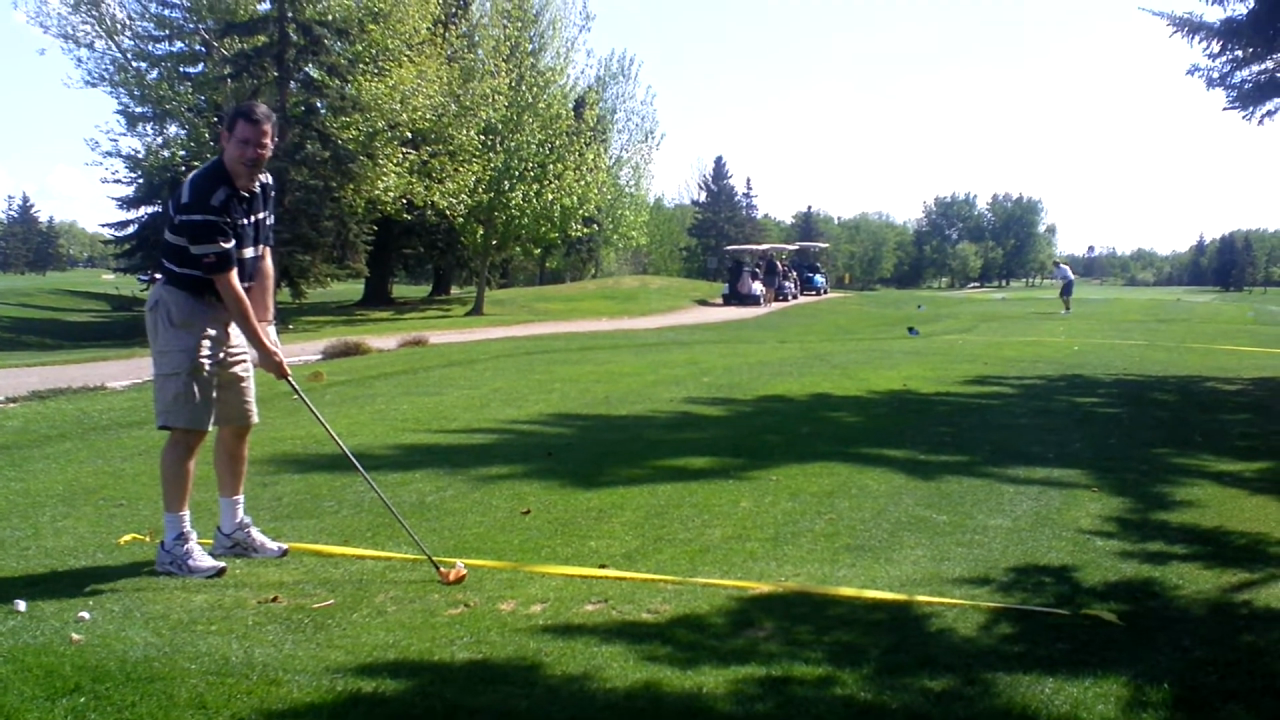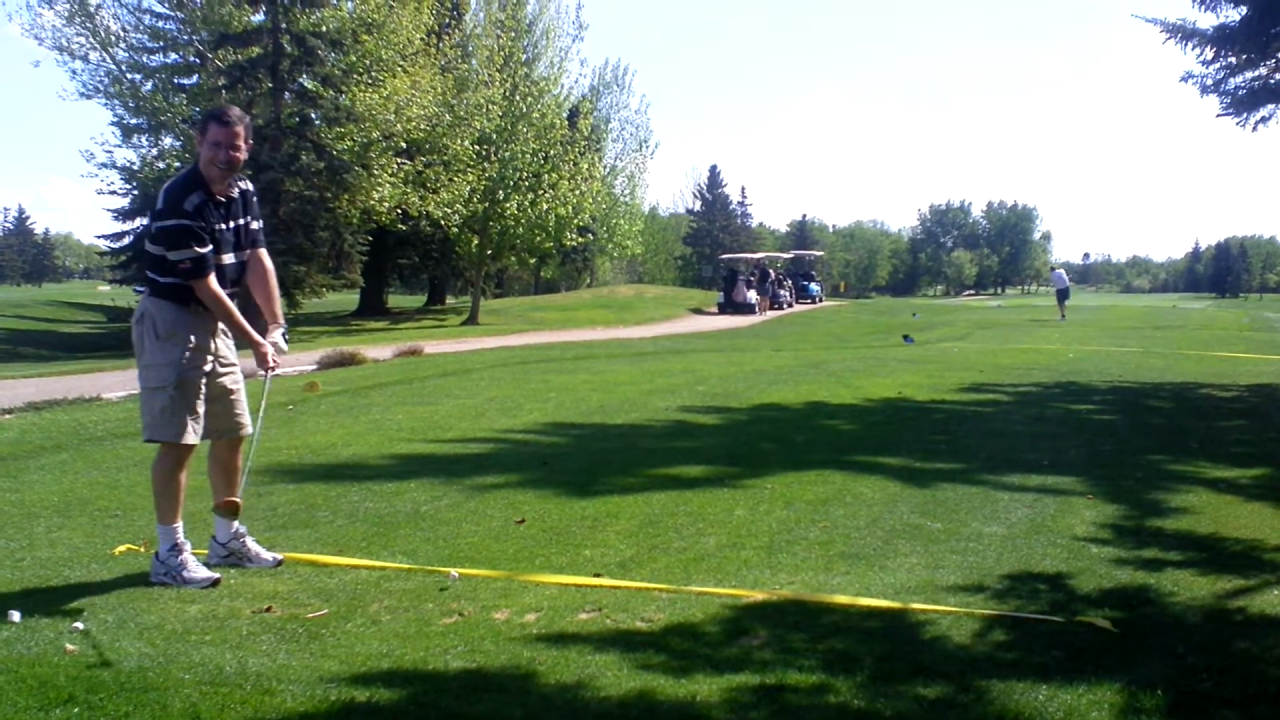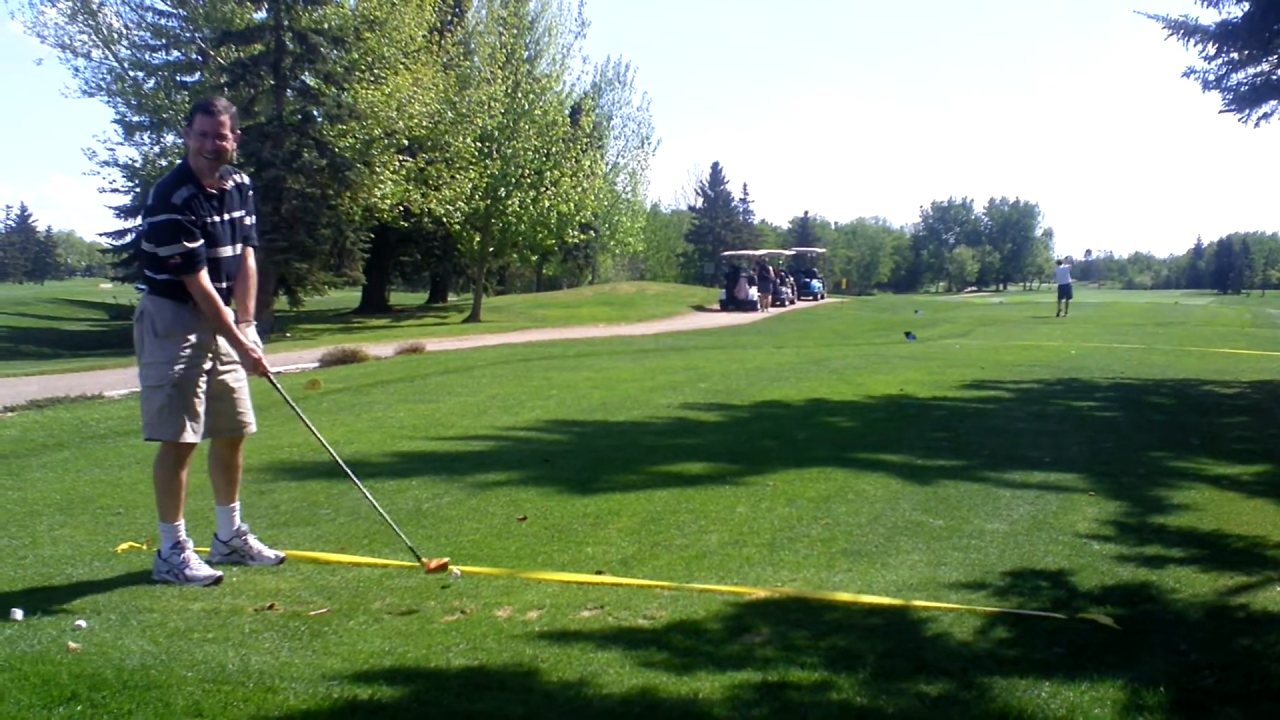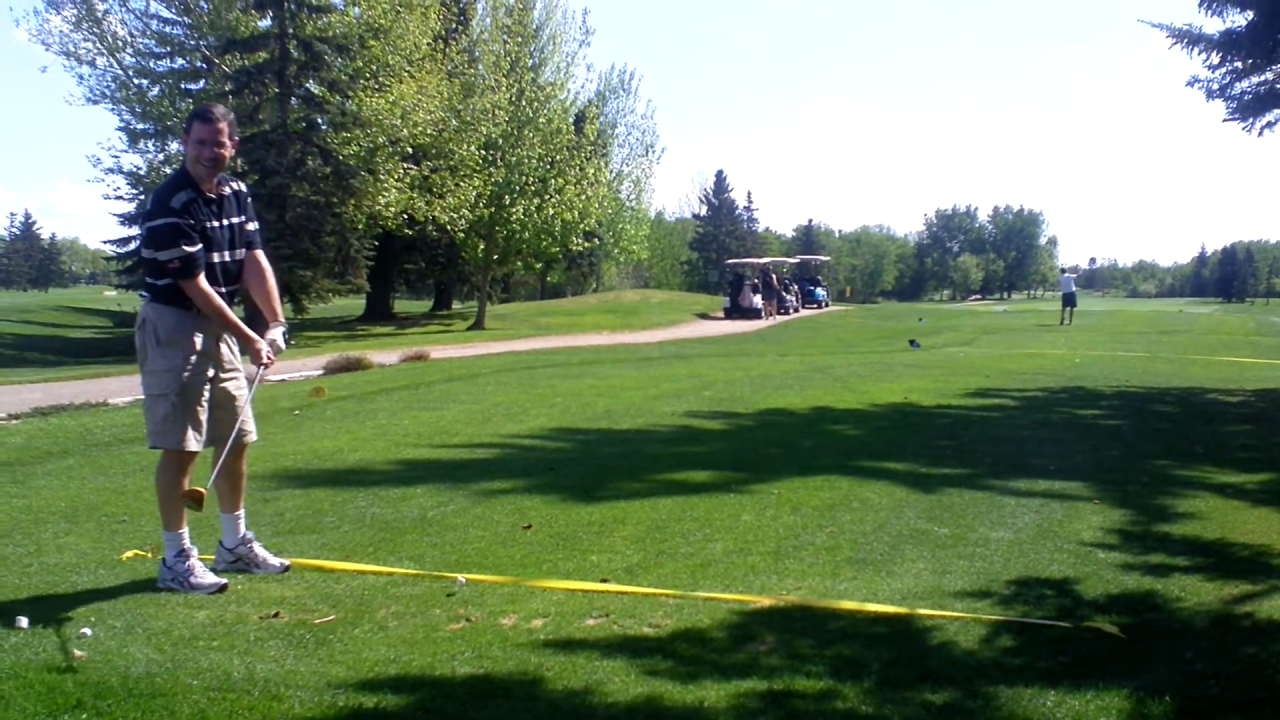
dt=0.5s
person 1, frame 1
left shoulder: (262, 185)
right shoulder: (203, 196)
left elbow: (261, 260)
right elbow: (227, 282)
left wrist: (267, 327)
right wrist: (262, 347)
left hip: (225, 313)
right hip: (183, 310)
left knee: (238, 423)
right knee: (189, 427)
left ankle: (233, 529)
right ankle: (175, 542)
person 1, frame 2
left shoulder: (242, 192)
right shoulder: (179, 202)
left elbow: (257, 259)
right elbow: (206, 286)
left wrist: (275, 326)
right wrist: (253, 339)
left hip: (215, 322)
right hip: (170, 321)
left knee: (231, 434)
right knee: (176, 439)
left ankle: (228, 539)
right ankle: (170, 553)
person 1, frame 3
left shoulder: (239, 185)
right shoulder: (170, 198)
left elbow: (245, 260)
right elbow: (197, 283)
left wrist: (247, 328)
right wrist: (240, 344)
left hip: (217, 319)
right hip: (172, 320)
left knee: (231, 432)
right knee: (178, 438)
left ankle: (229, 536)
right ankle: (171, 551)
person 1, frame 4
left shoulder: (237, 193)
right shoulder: (169, 204)
left elbow: (254, 261)
right elbow: (196, 287)
left wrist: (276, 323)
right wrist: (248, 339)
left hip: (221, 328)
right hip: (174, 327)
left knee: (235, 439)
right knee: (179, 446)
left ankle: (234, 543)
right ankle: (176, 559)
